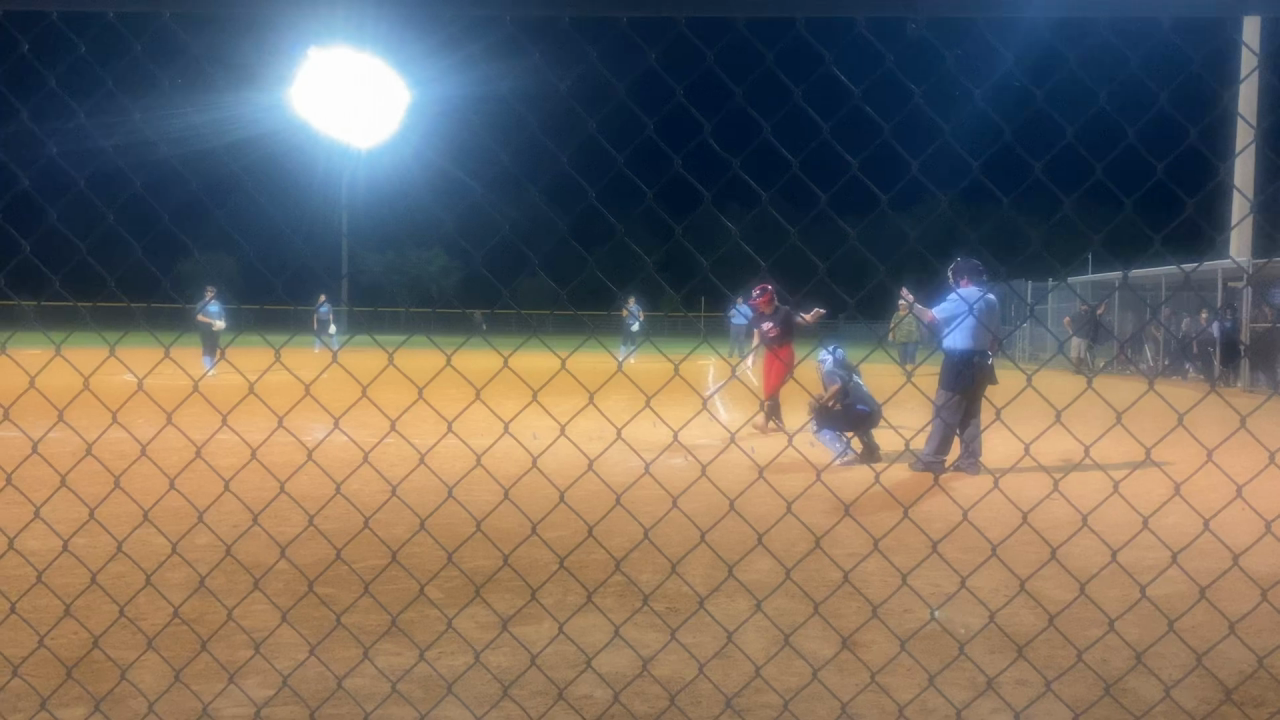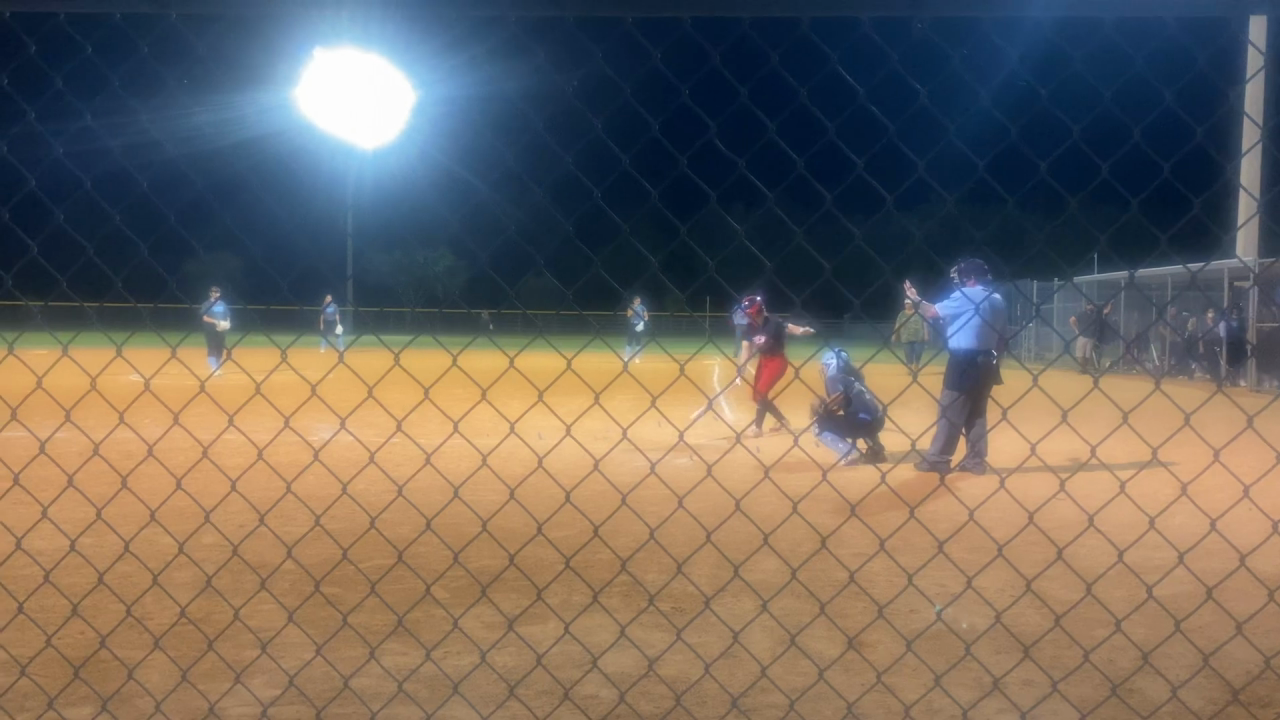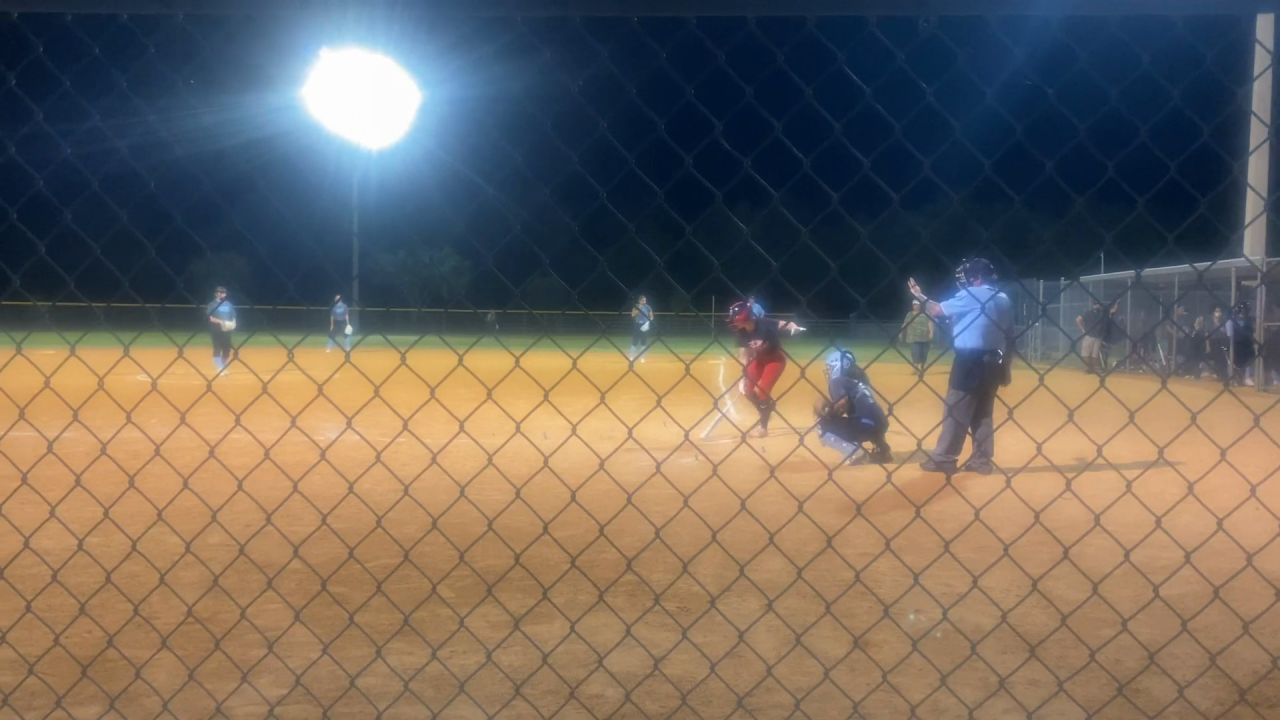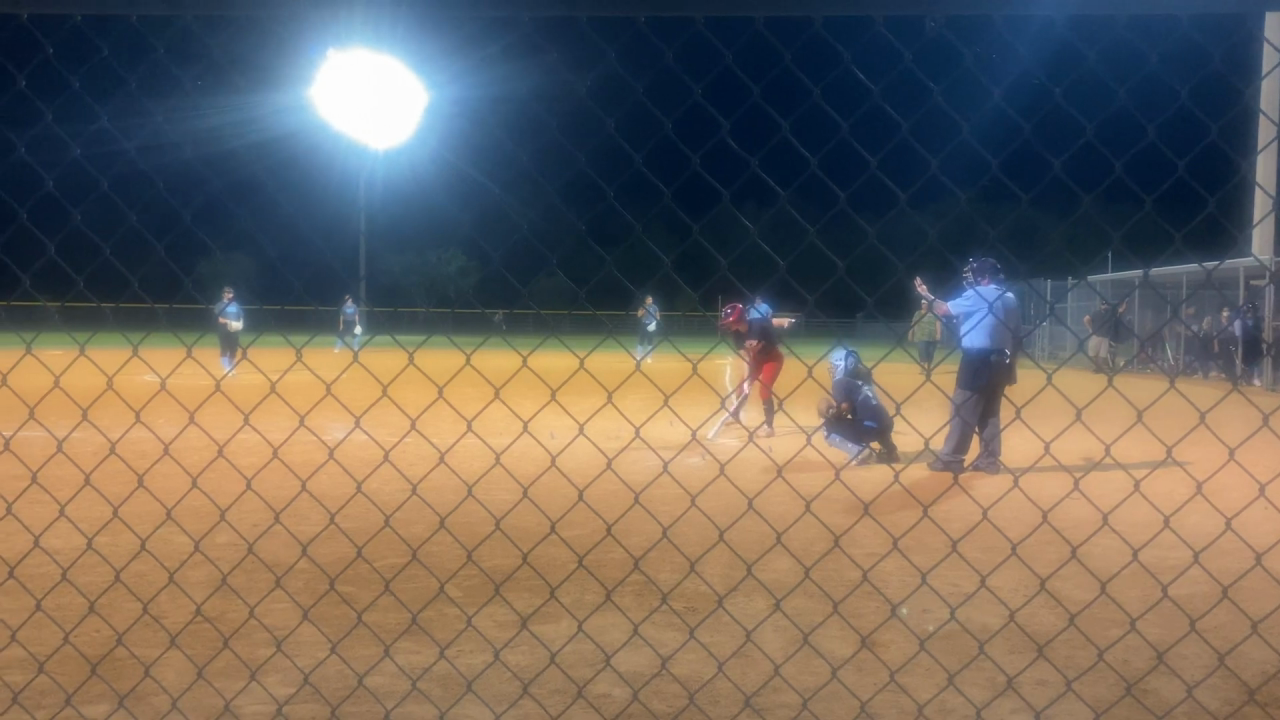
dt=0.2s
person 1, frame 1
left shoulder: (961, 296)
right shoulder: (991, 300)
left elbow: (930, 318)
right elbow: (994, 338)
left wrist: (912, 303)
left hip: (959, 361)
right hip: (980, 362)
left knee: (945, 411)
right knee: (971, 413)
left ankle: (932, 459)
right ankle: (970, 460)
person 1, frame 2
left shoulder: (965, 295)
right shoulder: (998, 300)
left elbow: (932, 312)
right elbow: (1001, 337)
left wrist: (915, 299)
right wrist: (993, 362)
left hip: (964, 362)
right hip: (986, 362)
left knee: (950, 411)
right knee: (976, 413)
left ankle: (938, 459)
right ankle: (975, 460)
person 1, frame 3
left shoulder: (971, 295)
right shoulder: (1004, 300)
left elbow: (936, 311)
right elbow: (1010, 338)
left wrist: (920, 296)
right wrist: (1006, 366)
left hip: (970, 361)
right hip: (993, 362)
left knee: (956, 411)
right knee: (983, 413)
left ankle: (943, 459)
right ankle: (982, 460)
person 1, frame 4
left shoulder: (979, 294)
right shoulder: (1011, 299)
left elbow: (943, 310)
right elbow: (1016, 337)
left wrist: (927, 295)
right wrist: (1011, 365)
left hip: (977, 360)
right hip: (999, 362)
left knee: (963, 410)
right knee: (990, 412)
left ankle: (951, 458)
right ankle: (989, 459)
